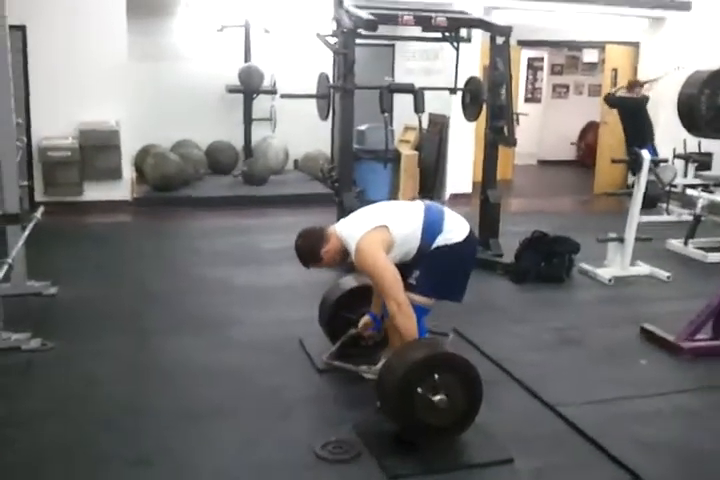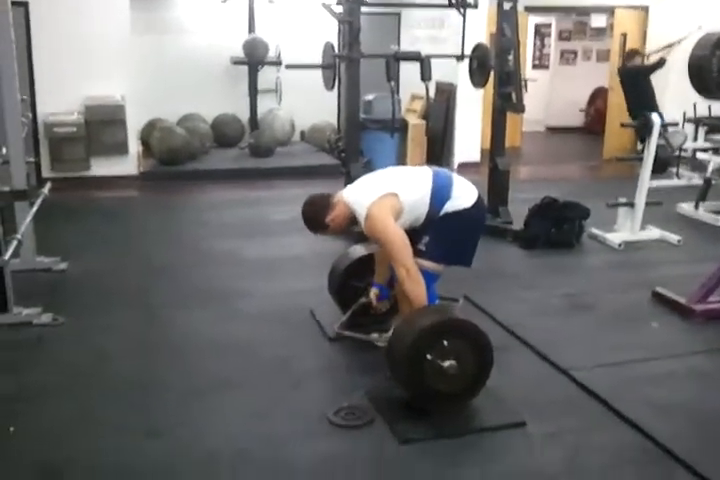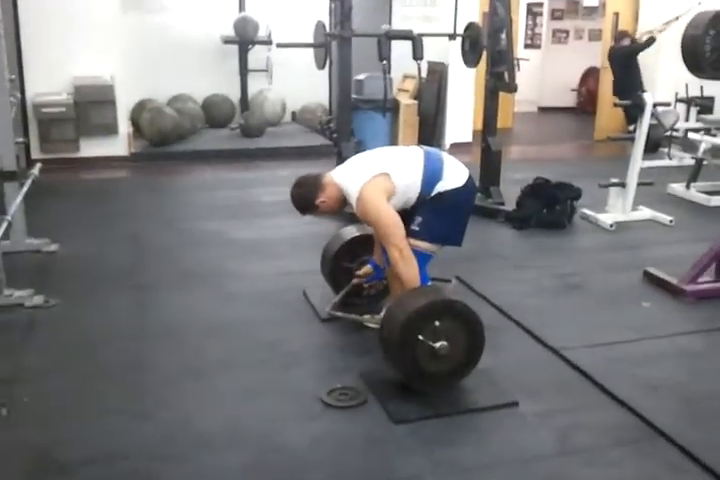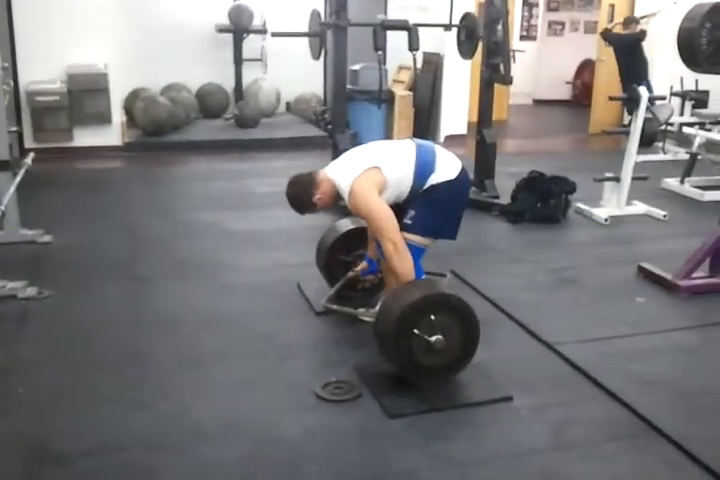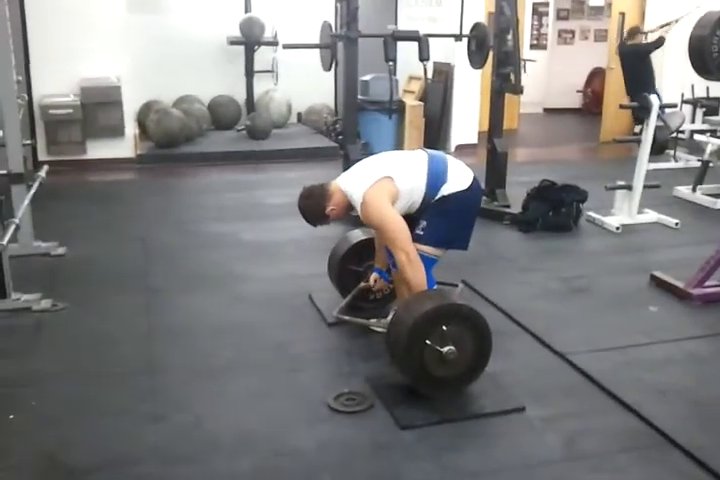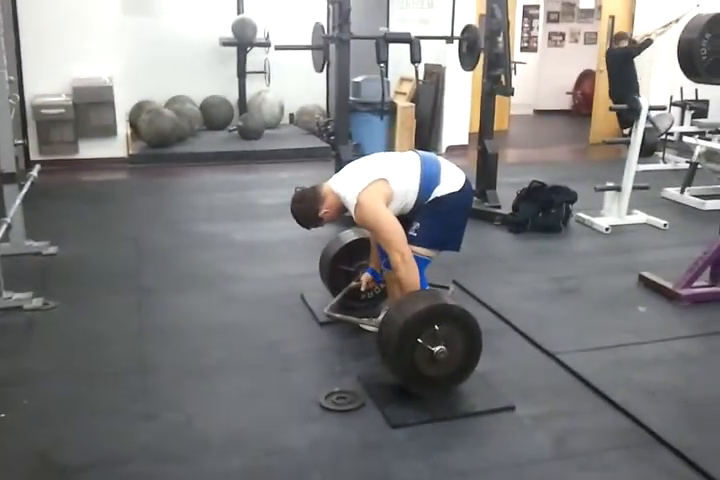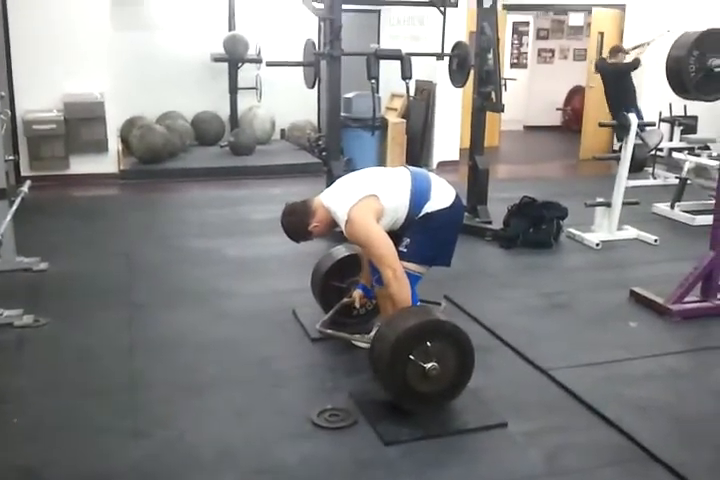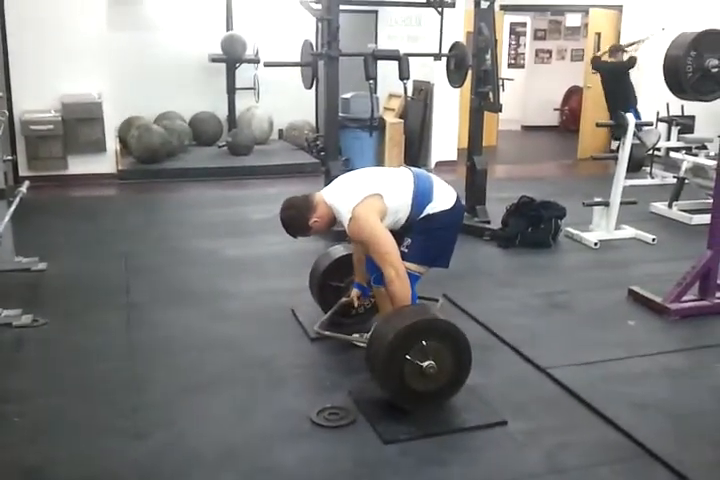
dt=0.3s
person 1, frame 1
left shoulder: (363, 248)
right shoulder: (349, 229)
left elbow: (398, 303)
right elbow: (383, 278)
right wrist: (374, 315)
left hip: (453, 241)
right hip: (433, 232)
left knee: (410, 312)
right knee: (391, 293)
person 1, frame 2
left shoulder: (373, 215)
right shoulder: (356, 195)
left elbow: (407, 270)
right elbow: (385, 244)
right wrist: (379, 285)
left hip: (462, 207)
right hip: (439, 201)
left knee: (419, 276)
right knee: (399, 266)
person 1, frame 3
left shoulder: (365, 196)
right shoulder: (347, 174)
left elbow: (400, 251)
right elbow: (382, 224)
right wrist: (377, 264)
left hip: (452, 187)
right hip: (434, 182)
left knee: (413, 259)
right knee: (391, 248)
person 1, frame 4
left shoulder: (357, 191)
right shoulder: (337, 172)
left elbow: (394, 244)
right elbow: (378, 222)
right wrist: (371, 259)
left hip: (445, 180)
right hip: (428, 167)
left knee: (406, 251)
right knee: (386, 239)
person 1, frame 5
left shoulder: (370, 201)
right shoulder: (351, 181)
left elbow: (407, 255)
right elbow: (384, 228)
right wrist: (380, 269)
left hip: (457, 190)
right hip: (435, 182)
left knee: (418, 262)
right knee: (396, 249)
person 1, frame 6
left shoulder: (364, 203)
right shoulder: (345, 182)
left elbow: (402, 256)
right elbow: (379, 228)
right wrist: (374, 269)
left hip: (450, 191)
left knee: (411, 263)
right knee: (388, 251)
person 1, frame 7
left shoulder: (354, 218)
right shoulder: (334, 197)
left elbow: (393, 271)
right elbow: (368, 245)
right wrist: (365, 285)
left hip: (440, 208)
right hip: (417, 199)
left knee: (402, 279)
right knee: (379, 266)
person 1, frame 8
left shoulder: (358, 216)
right shoulder: (335, 194)
left elbow: (394, 271)
right elbow: (360, 242)
right wrist: (360, 284)
left hip: (440, 209)
right hip: (415, 199)
left knee: (401, 278)
right knee: (376, 266)
